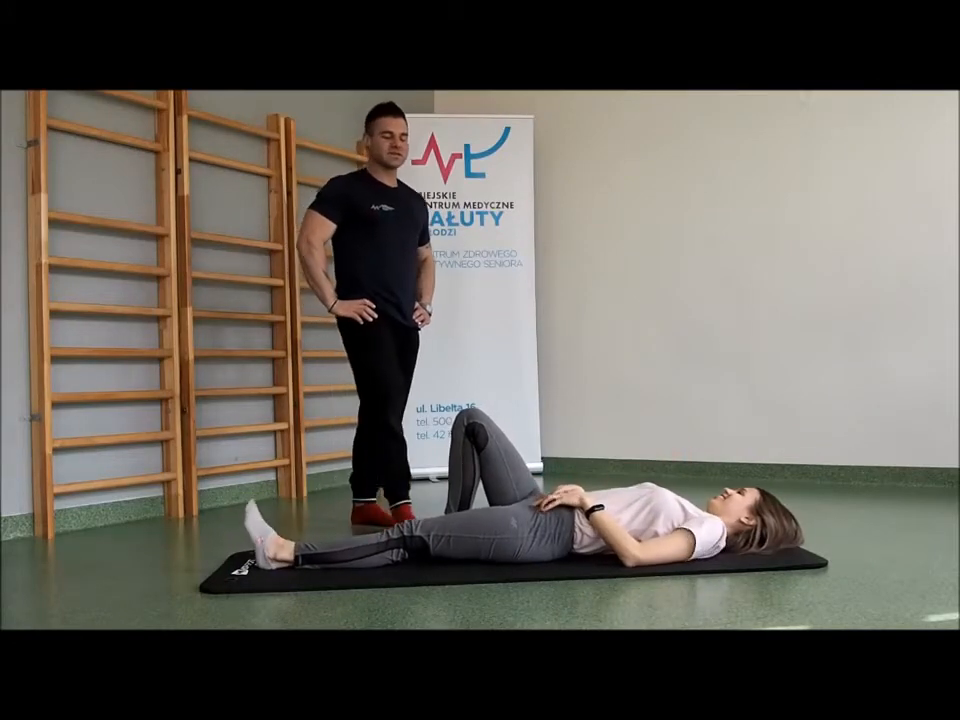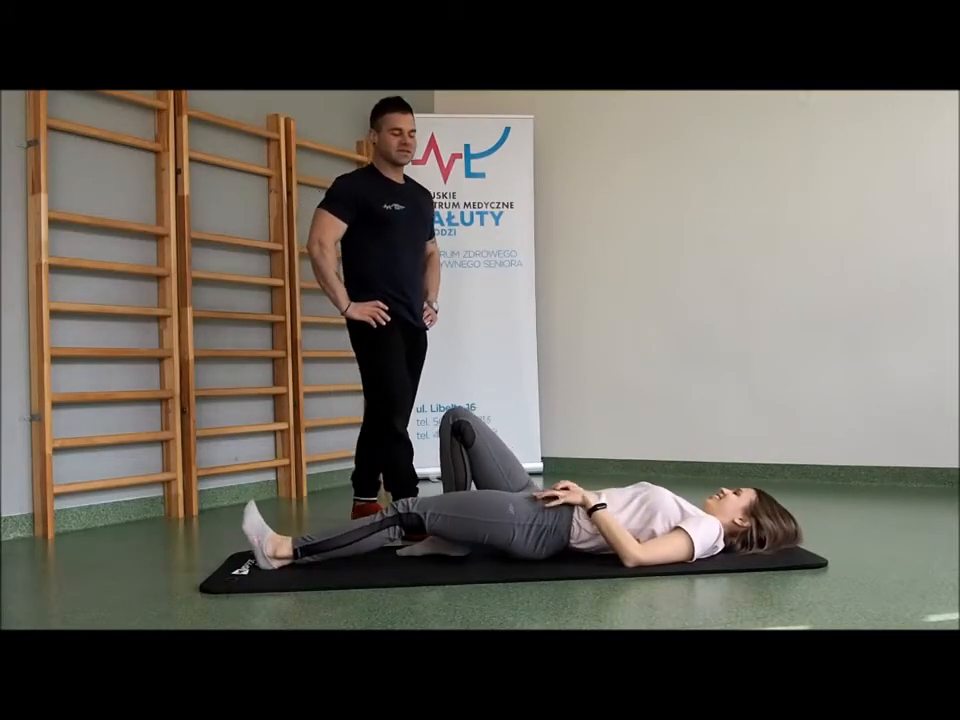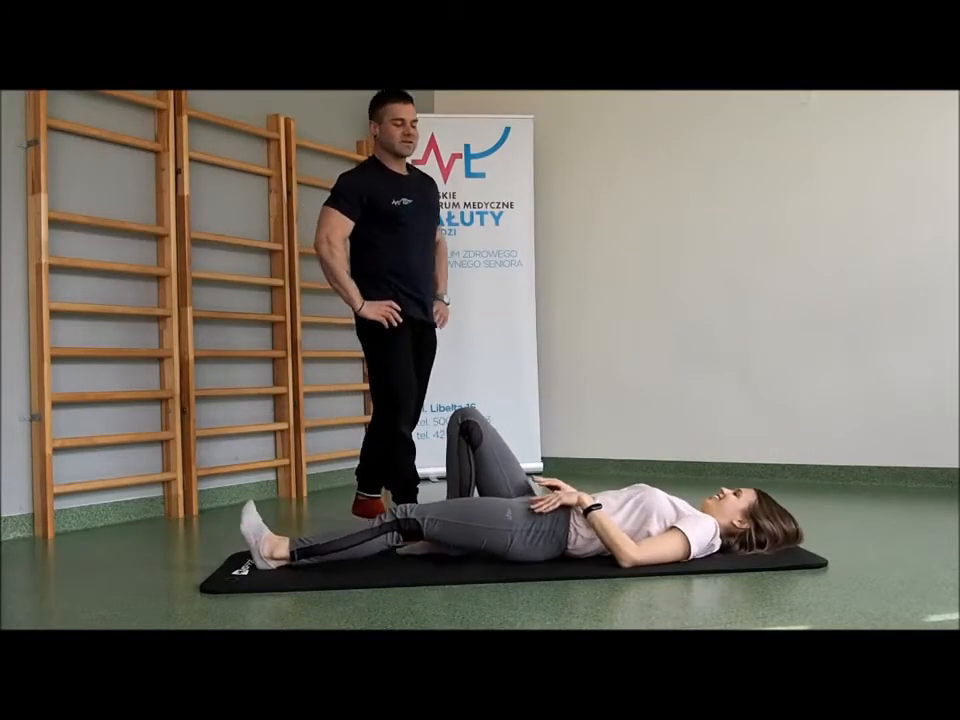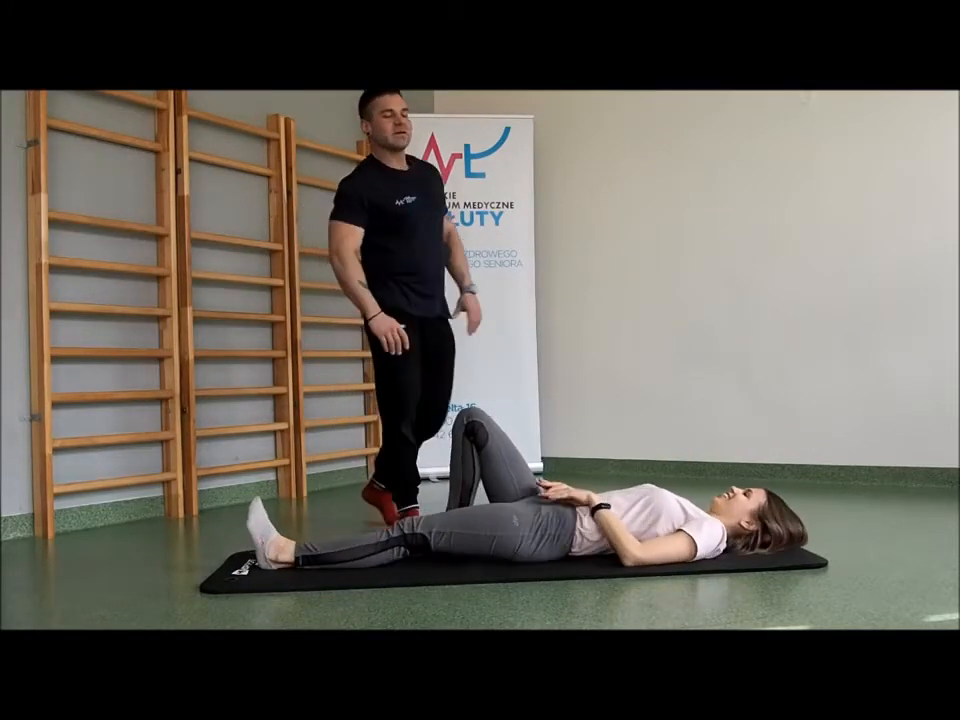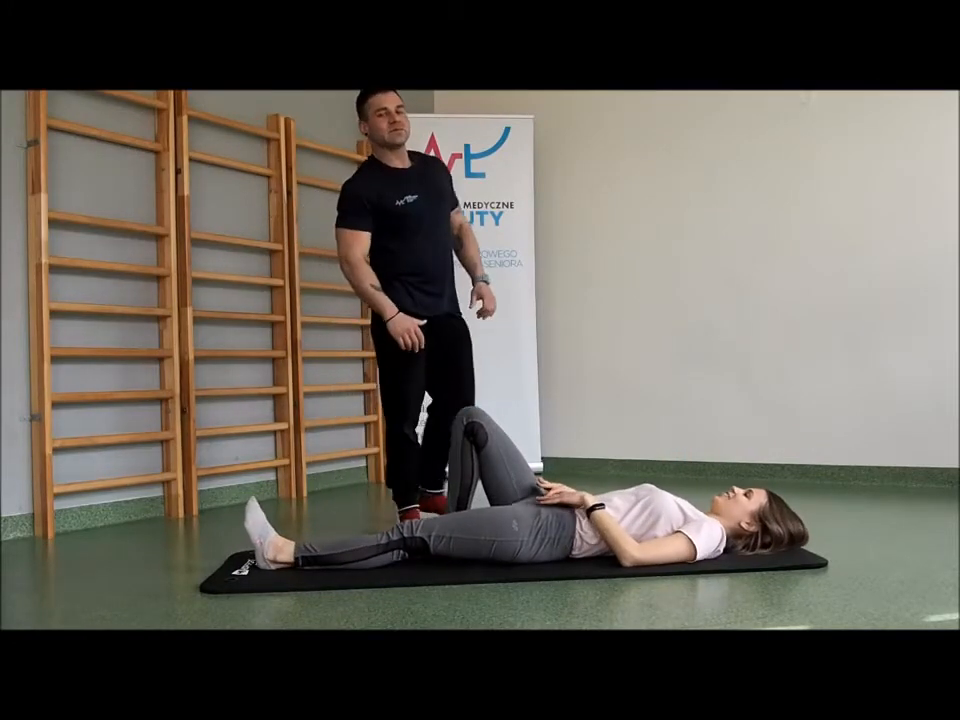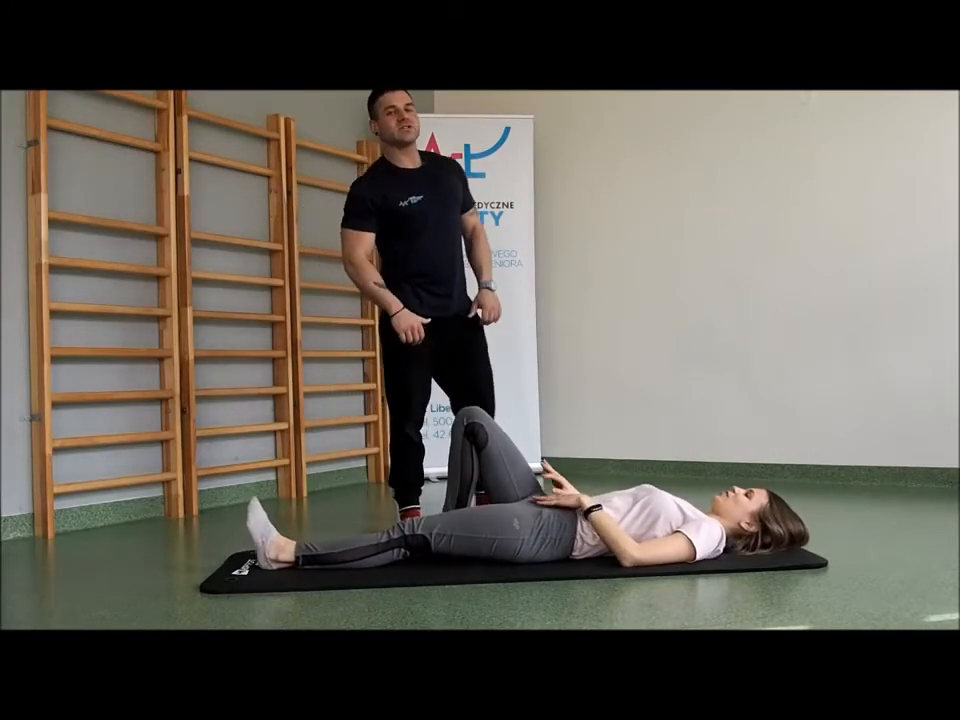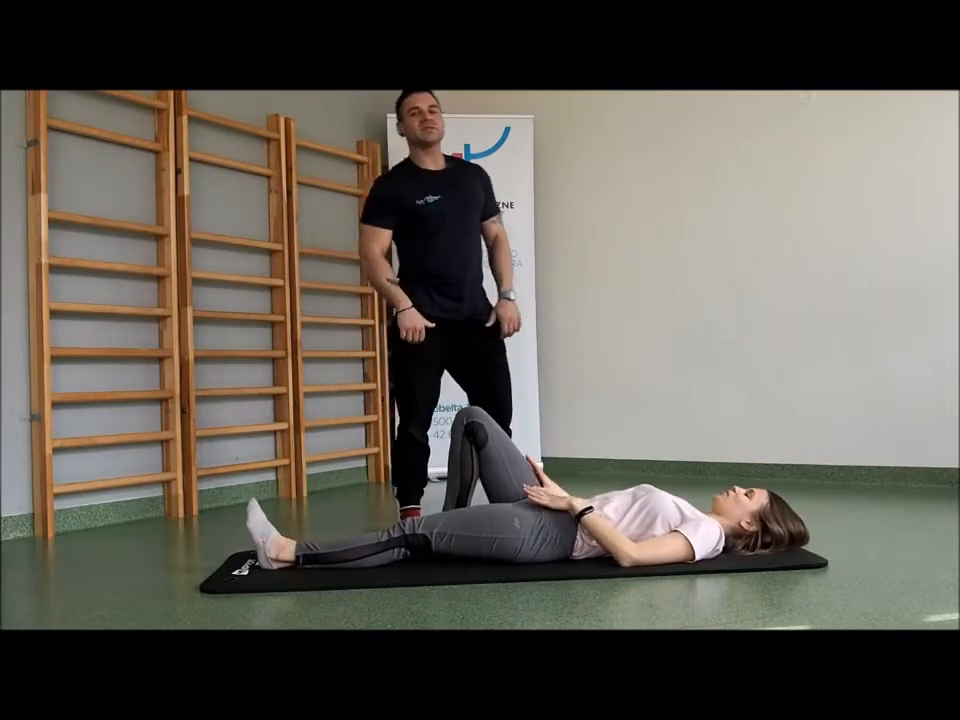
dt=0.2s
person 1, frame 1
left shoulder: (709, 534)
right shoulder: (693, 517)
left elbow: (635, 555)
left wrist: (586, 502)
right wrist: (577, 496)
left hip: (545, 534)
right hip: (543, 507)
left knee: (410, 534)
right knee: (473, 423)
left ankle: (288, 554)
right ankle: (453, 536)
person 1, frame 2
left shoulder: (707, 534)
right shoulder: (690, 516)
left elbow: (637, 556)
left wrist: (589, 502)
right wrist: (582, 492)
left hip: (542, 526)
right hip: (540, 503)
left knee: (406, 512)
right knee: (457, 422)
left ankle: (286, 550)
right ankle: (450, 538)
person 1, frame 3
left shoulder: (703, 534)
right shoulder: (686, 514)
left elbow: (631, 556)
left wrist: (582, 502)
right wrist: (571, 490)
left hip: (541, 532)
right hip: (542, 508)
left knee: (404, 518)
right knee: (466, 421)
left ankle: (282, 550)
right ankle: (449, 537)
person 1, frame 4
left shoulder: (710, 536)
right shoulder: (692, 515)
left elbow: (635, 554)
left wrist: (591, 500)
right wrist: (576, 491)
left hip: (547, 533)
right hip: (548, 508)
left knee: (409, 532)
right knee: (471, 421)
left ankle: (288, 553)
right ankle: (453, 536)
person 1, frame 5
left shoulder: (709, 537)
right shoulder: (693, 517)
left elbow: (632, 555)
left wrist: (588, 501)
right wrist: (571, 493)
left hip: (547, 535)
right hip: (547, 509)
left knee: (410, 537)
right knee: (471, 421)
left ankle: (287, 554)
right ankle: (451, 530)
person 1, frame 6
left shoulder: (709, 538)
right shoulder: (692, 516)
left elbow: (632, 555)
left wrist: (585, 502)
right wrist: (572, 492)
left hip: (548, 535)
right hip: (548, 509)
left knee: (410, 535)
right knee: (472, 419)
left ankle: (290, 554)
right ankle: (452, 533)
person 1, frame 7
left shoulder: (707, 536)
right shoulder: (689, 517)
left elbow: (630, 555)
left wrist: (575, 507)
right wrist: (560, 490)
left hip: (547, 535)
right hip: (552, 510)
left knee: (410, 534)
right knee: (470, 420)
left ankle: (290, 553)
right ankle: (450, 535)
person 2, frame 1
left shoulder: (414, 201)
right shoulder: (344, 189)
left elbow: (424, 258)
right elbow: (308, 244)
left wrist: (425, 303)
right wrist: (333, 301)
left hip: (405, 323)
right hip: (366, 318)
left knee: (379, 413)
right knee: (387, 408)
left ankle: (364, 501)
right ankle: (402, 506)
person 2, frame 2
left shoulder: (421, 196)
right shoulder: (353, 187)
right elbow: (319, 245)
left wrist: (431, 302)
right wrist: (346, 304)
left hip: (413, 322)
right hip: (375, 319)
left knee: (384, 413)
right knee: (392, 412)
left ankle: (365, 500)
person 2, frame 3
left shoulder: (426, 184)
right shoulder: (358, 182)
right elbow: (328, 243)
left wrist: (440, 295)
right wrist: (360, 303)
left hip: (422, 317)
right hip: (384, 315)
left knee: (404, 413)
right knee: (397, 411)
left ankle: (368, 495)
right ankle: (407, 508)
person 2, frame 4
left shoulder: (429, 175)
right shoulder: (359, 185)
left elbow: (448, 235)
right elbow: (342, 254)
left wrist: (467, 288)
right wrist: (374, 314)
left hip: (435, 314)
right hip: (394, 318)
left knee: (433, 410)
right knee: (402, 414)
left ankle: (383, 484)
right ankle: (407, 508)
person 2, frame 5
left shoulder: (434, 169)
right shoulder: (362, 187)
left elbow: (459, 227)
right elbow: (352, 259)
left wrist: (480, 278)
right wrist: (390, 314)
left hip: (447, 312)
right hip: (403, 318)
left knee: (457, 406)
right knee: (403, 417)
left ankle: (432, 488)
right ankle: (408, 508)
person 2, frame 6
left shoulder: (449, 170)
right shoulder: (370, 188)
left elbow: (473, 229)
right elbow: (356, 258)
left wrist: (486, 285)
right wrist: (395, 309)
left hip: (459, 313)
right hip: (409, 319)
left knee: (479, 405)
right knee: (408, 418)
left ankle: (486, 495)
right ankle: (409, 509)
person 2, frame 7
left shoulder: (474, 176)
right shoulder: (392, 186)
left elbow: (496, 238)
right elbow: (371, 254)
left wrist: (507, 295)
right wrist: (404, 307)
left hip: (476, 315)
right hip: (422, 321)
left knee: (497, 410)
right knee: (415, 420)
right ankle: (409, 508)
